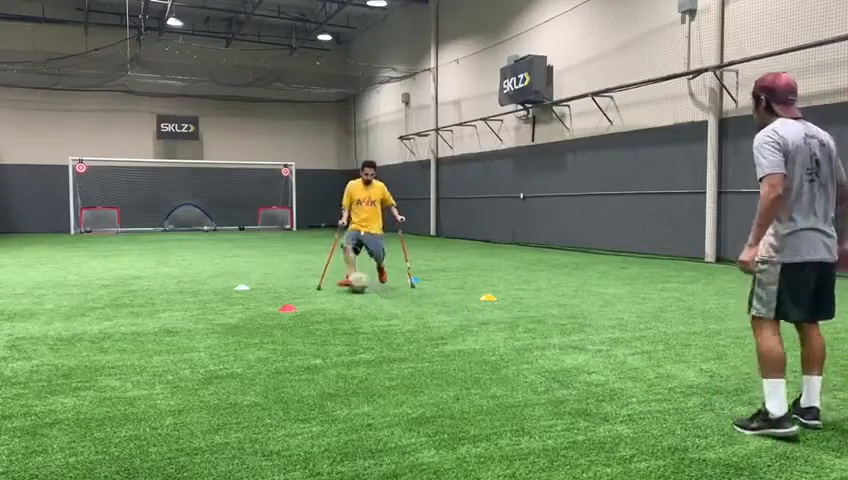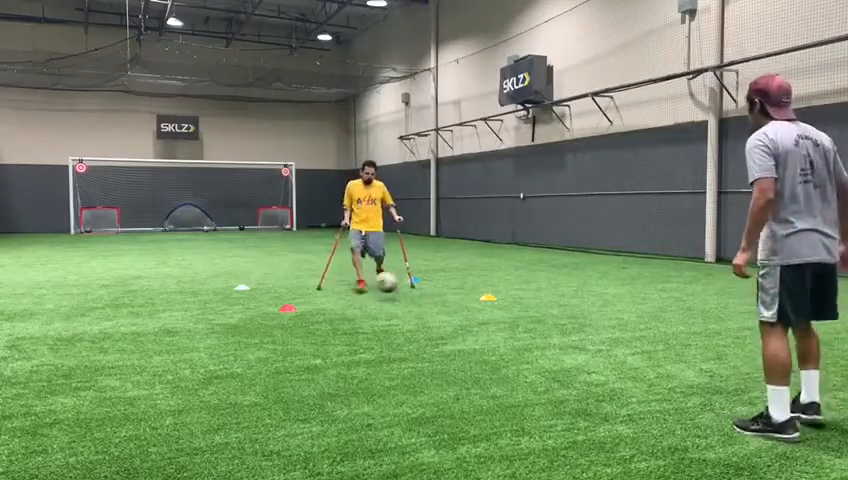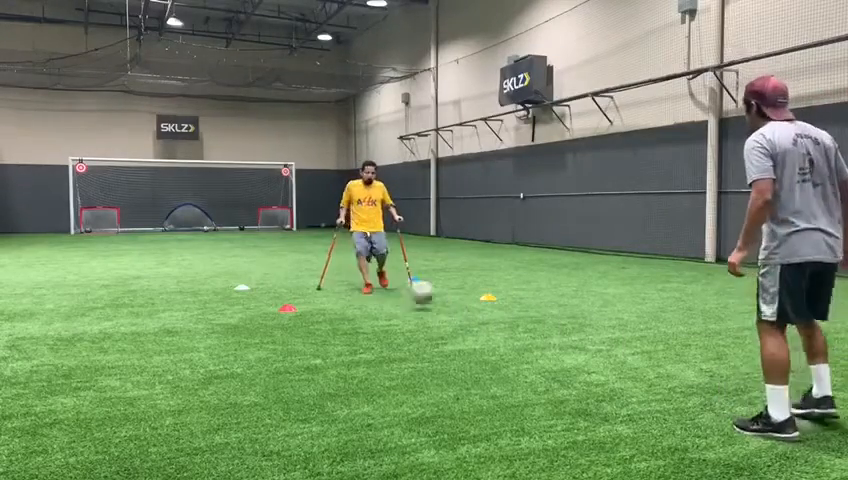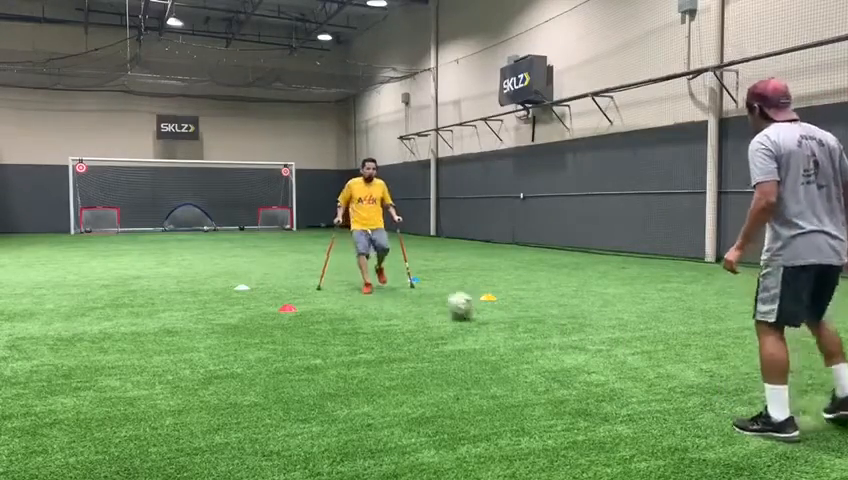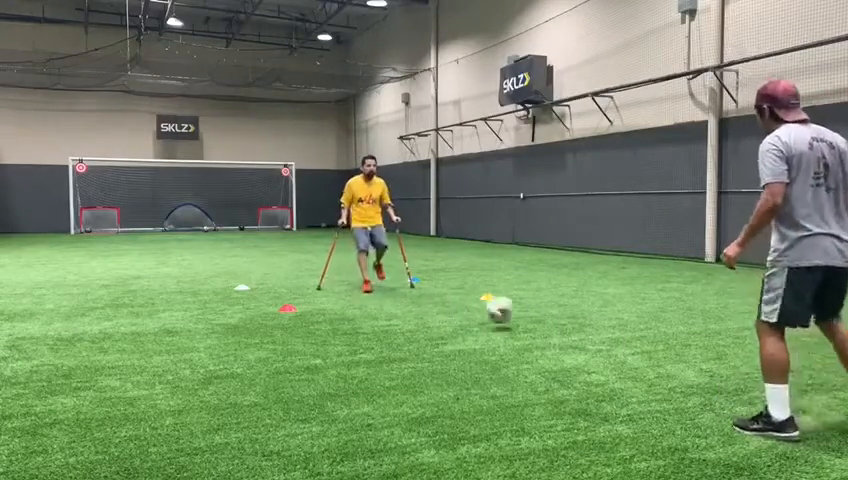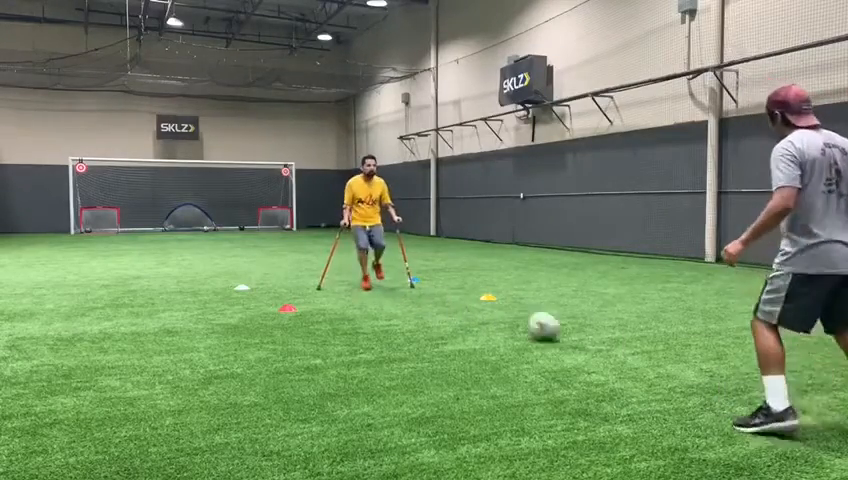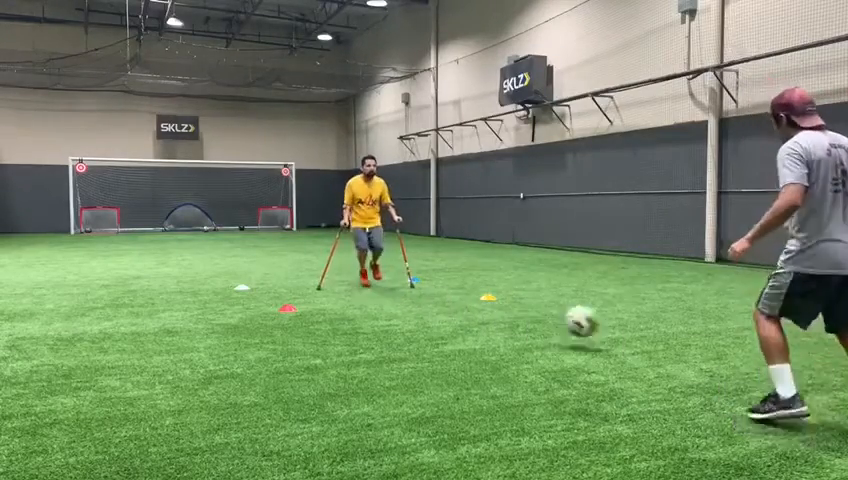
dt=0.1s
person 1, frame 1
left shoulder: (770, 136)
left elbow: (774, 191)
left wrist: (753, 244)
left hip: (787, 249)
left knee: (765, 322)
right knee: (809, 325)
left ankle: (776, 413)
right ankle: (809, 406)
person 1, frame 2
left shoulder: (761, 138)
left elbow: (765, 195)
left wrist: (745, 249)
left hip: (785, 250)
left knee: (773, 328)
right knee: (804, 324)
left ankle: (779, 418)
right ankle: (809, 402)
person 1, frame 3
left shoulder: (760, 139)
left elbow: (764, 197)
left wrist: (742, 247)
left hip: (787, 250)
left knee: (771, 327)
right knee: (809, 319)
left ankle: (779, 417)
person 1, frame 4
left shoulder: (765, 141)
left elbow: (767, 199)
left wrist: (739, 247)
left hip: (790, 251)
left knee: (769, 328)
right knee: (817, 320)
left ankle: (778, 417)
person 1, frame 5
left shoulder: (776, 143)
left elbow: (773, 200)
left wrist: (740, 243)
left hip: (797, 252)
left knee: (770, 329)
left ankle: (779, 417)
person 1, frame 6
left shoulder: (788, 148)
left elbow: (784, 204)
left wrist: (743, 241)
left hip: (805, 258)
left knee: (764, 324)
left ankle: (777, 408)
person 1, frame 7
left shoulder: (794, 147)
left elbow: (791, 201)
left wrist: (749, 239)
left hip: (809, 258)
left knee: (766, 315)
left ankle: (785, 395)
person 2, frame 1
left shoulder: (380, 187)
right shoulder: (352, 185)
left elbow: (390, 203)
right elbow: (346, 206)
left wrist: (397, 216)
right wrist: (344, 219)
left hip: (374, 229)
right hip: (355, 227)
left knee: (378, 257)
right knee: (347, 245)
left ankle: (380, 268)
right ankle: (350, 277)
person 2, frame 2
left shoulder: (380, 186)
right shoulder: (351, 185)
left elbow: (389, 203)
right elbow: (347, 206)
left wrist: (395, 216)
right wrist: (346, 219)
left hip: (375, 228)
right hip: (357, 227)
left knee: (379, 255)
right knee: (355, 248)
left ankle: (380, 269)
right ankle: (361, 280)
person 2, frame 3
left shoulder: (380, 187)
right shoulder: (351, 186)
left elbow: (388, 204)
right elbow: (344, 204)
left wrist: (395, 215)
right wrist: (342, 217)
left hip: (376, 229)
right hip: (358, 228)
left knee: (382, 252)
right knee: (361, 252)
left ankle: (381, 271)
right ankle: (367, 283)
person 2, frame 4
left shoulder: (381, 185)
right shoulder: (352, 184)
left elbow: (388, 203)
right elbow: (342, 202)
left wrist: (394, 216)
right wrist: (339, 216)
left hip: (377, 226)
right hip: (359, 227)
left knee: (384, 247)
right knee: (362, 252)
left ankle: (379, 268)
right ankle: (367, 283)
person 2, frame 5
left shoulder: (381, 183)
right shoulder: (352, 183)
left elbow: (386, 203)
right elbow: (345, 203)
left wrist: (393, 216)
right wrist: (343, 217)
left hip: (376, 223)
right hip: (358, 224)
left knee: (382, 244)
right knee: (362, 249)
left ankle: (378, 264)
right ankle: (366, 280)
person 2, frame 6
left shoulder: (381, 183)
right shoulder: (352, 183)
left elbow: (387, 202)
right elbow: (347, 204)
left wrist: (394, 216)
right wrist: (345, 219)
left hip: (375, 221)
right hip: (358, 222)
left knee: (380, 245)
right knee: (362, 247)
left ankle: (377, 264)
right ankle: (365, 276)
person 2, frame 7
left shoulder: (381, 183)
right shoulder: (352, 183)
left elbow: (387, 202)
right elbow: (347, 204)
left wrist: (394, 216)
right wrist: (345, 218)
left hip: (374, 223)
right hip: (358, 223)
left knee: (378, 247)
right knee: (362, 248)
left ankle: (374, 264)
right ankle: (363, 271)
